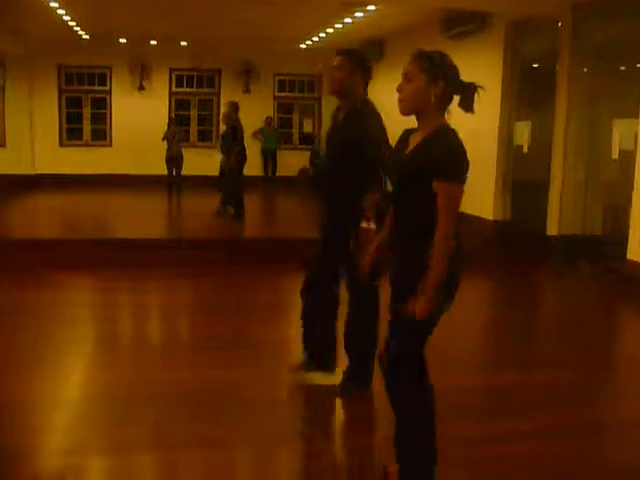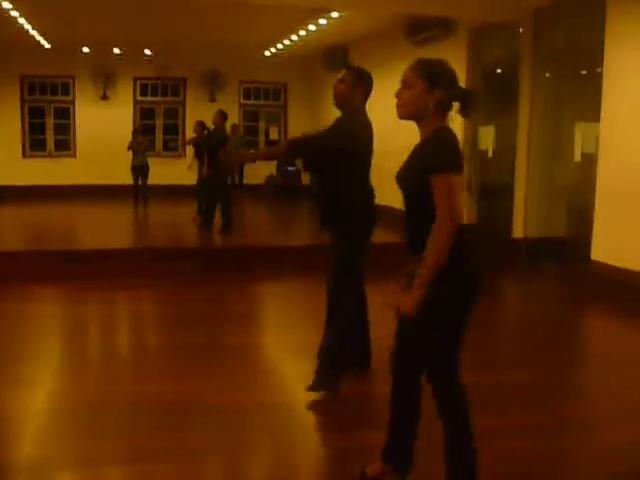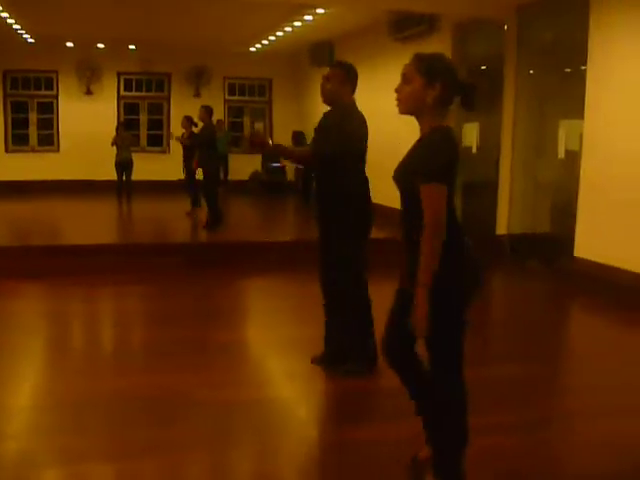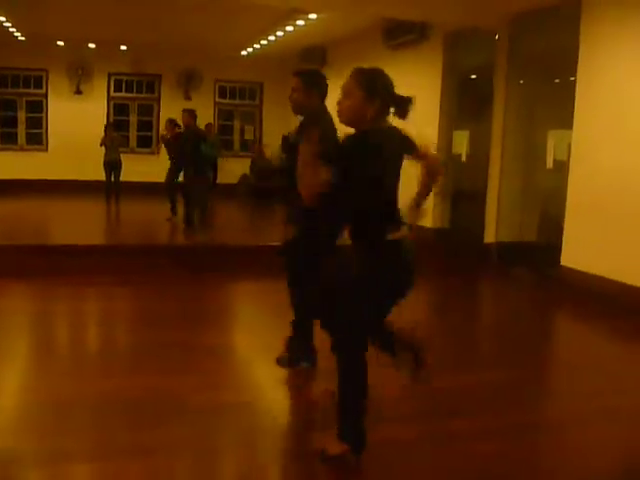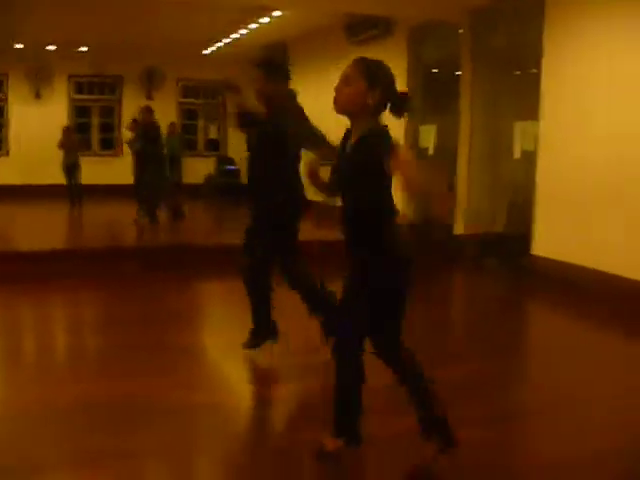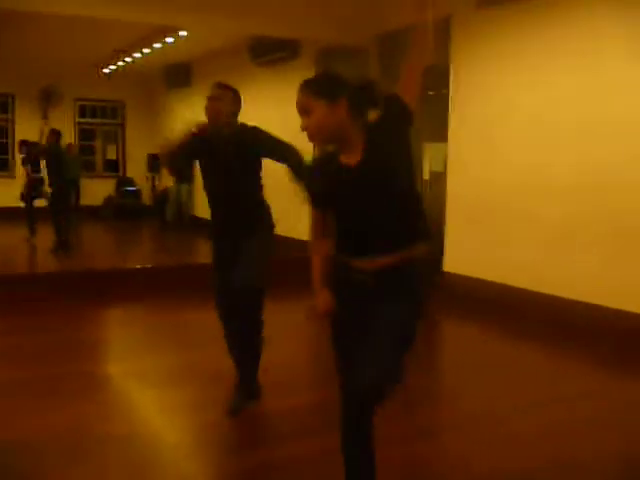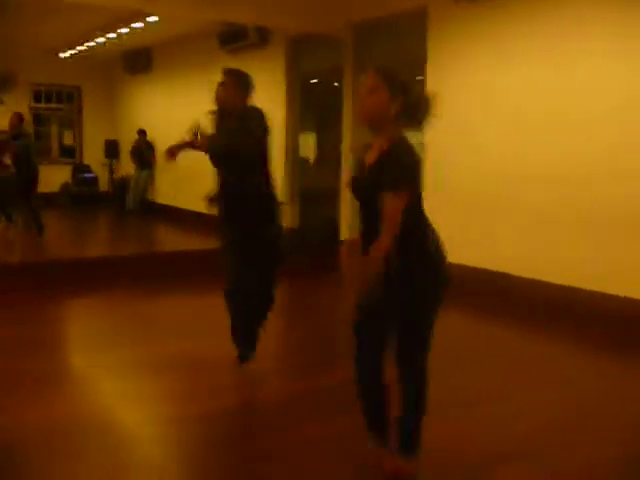
dt=0.7s
person 1, frame 1
left shoulder: (447, 147)
right shoulder: (408, 139)
left elbow: (446, 226)
left wrist: (430, 292)
right wrist: (378, 244)
left hip: (430, 269)
right hip: (404, 262)
left knee: (397, 365)
right knee: (407, 364)
person 1, frame 2
left shoulder: (441, 145)
right shoulder: (427, 144)
left elbow: (448, 222)
left wrist: (420, 287)
left hip: (444, 278)
right hip: (429, 273)
left knee: (442, 375)
right knee: (405, 365)
person 1, frame 3
left shoulder: (437, 145)
right shoulder: (431, 139)
left elbow: (435, 225)
left wrist: (423, 295)
left hip: (445, 272)
right hip: (424, 268)
left knee: (443, 368)
right knee: (396, 348)
right ankle: (441, 441)
person 1, frame 4
left shoulder: (356, 145)
right shoulder: (390, 136)
right elbow: (432, 163)
right wrist: (417, 204)
left hip: (380, 262)
right hip: (385, 255)
left knee: (348, 344)
right knee: (326, 305)
left ankle: (351, 438)
right ankle: (403, 346)
person 1, frame 5
left shoulder: (376, 140)
right shoulder: (350, 140)
right wrist: (320, 180)
left hip: (380, 259)
right hip: (369, 255)
left knee: (345, 341)
right knee: (388, 344)
left ankle: (346, 432)
right ankle: (438, 428)
person 1, frame 6
left shoulder: (390, 129)
right shoulder: (323, 172)
right wrist: (320, 286)
left hip: (401, 282)
right hip: (350, 284)
left knee: (369, 382)
right knee: (352, 398)
left ankle: (389, 374)
person 1, frame 7
left shoulder: (401, 156)
right shoulder: (370, 149)
left elbow: (390, 231)
left wrist: (362, 285)
left hip: (415, 269)
right hip: (381, 267)
left knee: (409, 363)
right knee: (366, 364)
right ankle: (383, 444)
person 2, frame 1
left shoulder: (366, 120)
right shoulder: (343, 113)
left elbow: (375, 177)
left hip: (357, 220)
right hip: (336, 216)
left knee: (361, 295)
right knee: (316, 284)
left ankle: (359, 375)
right ankle: (319, 355)
person 2, frame 2
left shoulder: (352, 127)
right shoulder: (352, 124)
left elbow: (304, 147)
right elbow: (317, 157)
left wrist: (251, 156)
left hip: (352, 217)
right hip: (349, 215)
left knee: (342, 291)
right knee: (350, 287)
left ankle: (330, 371)
right ankle: (357, 355)
person 2, frame 3
left shoulder: (351, 121)
right shoulder: (331, 118)
left elbow: (315, 156)
right elbow: (315, 158)
left wrist: (273, 148)
left hip: (349, 213)
right hip: (333, 212)
left knee: (349, 283)
right knee: (334, 281)
left ankle: (362, 355)
right ankle: (338, 348)
person 2, frame 4
left shoulder: (315, 129)
right shoulder: (318, 125)
left hip: (316, 219)
right hip: (317, 216)
left knee: (303, 281)
left ankle: (302, 348)
person 2, frame 5
left shoulder: (288, 114)
right shoulder: (272, 113)
right elbow: (249, 124)
left hip: (277, 204)
right hip: (270, 201)
left knee: (256, 269)
right knee: (273, 267)
left ankle: (263, 328)
person 2, frame 6
left shoulder: (250, 136)
right shoulder: (205, 140)
left elbow: (289, 155)
right elbow: (174, 164)
right wrist: (192, 138)
left hip: (254, 231)
right hip: (225, 235)
left knee: (243, 287)
right knee: (231, 312)
right ankle: (247, 382)
person 2, frame 7
left shoulder: (251, 118)
right shoulder: (225, 119)
left elbow: (234, 145)
left wrist: (208, 142)
right wrist: (185, 143)
left hip: (259, 216)
right hip: (234, 216)
left knee: (260, 289)
right knee: (240, 287)
